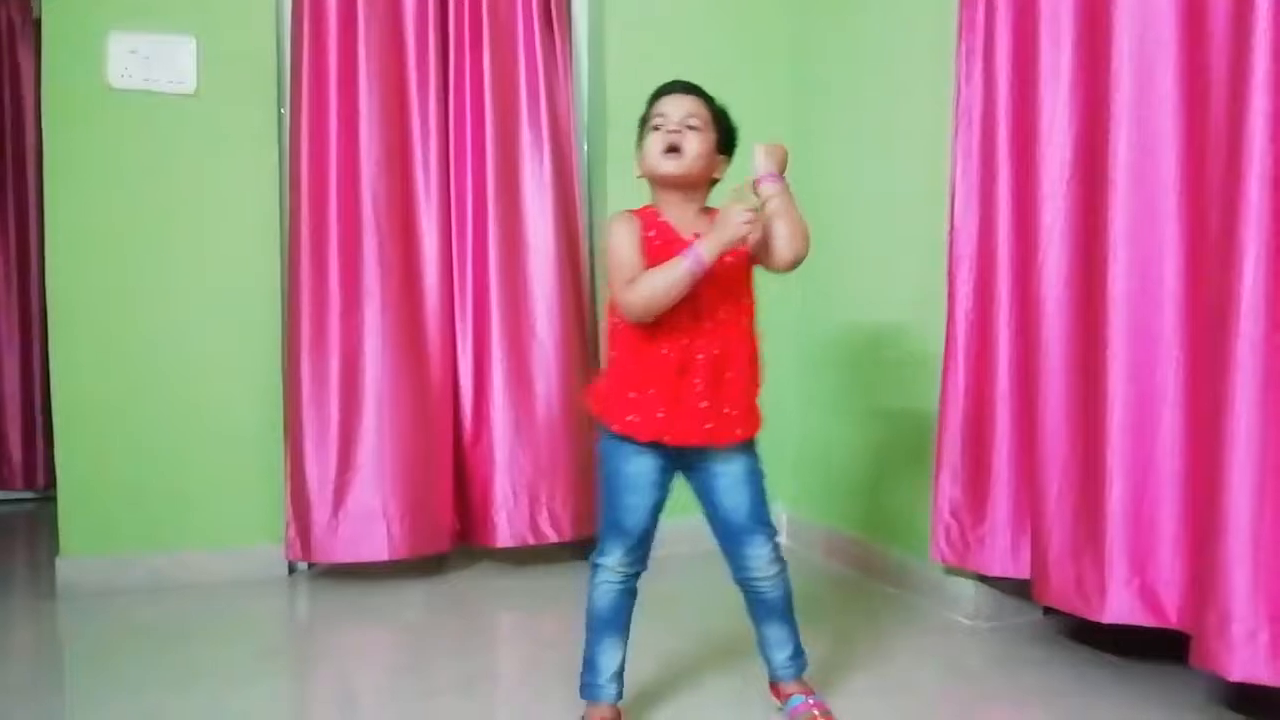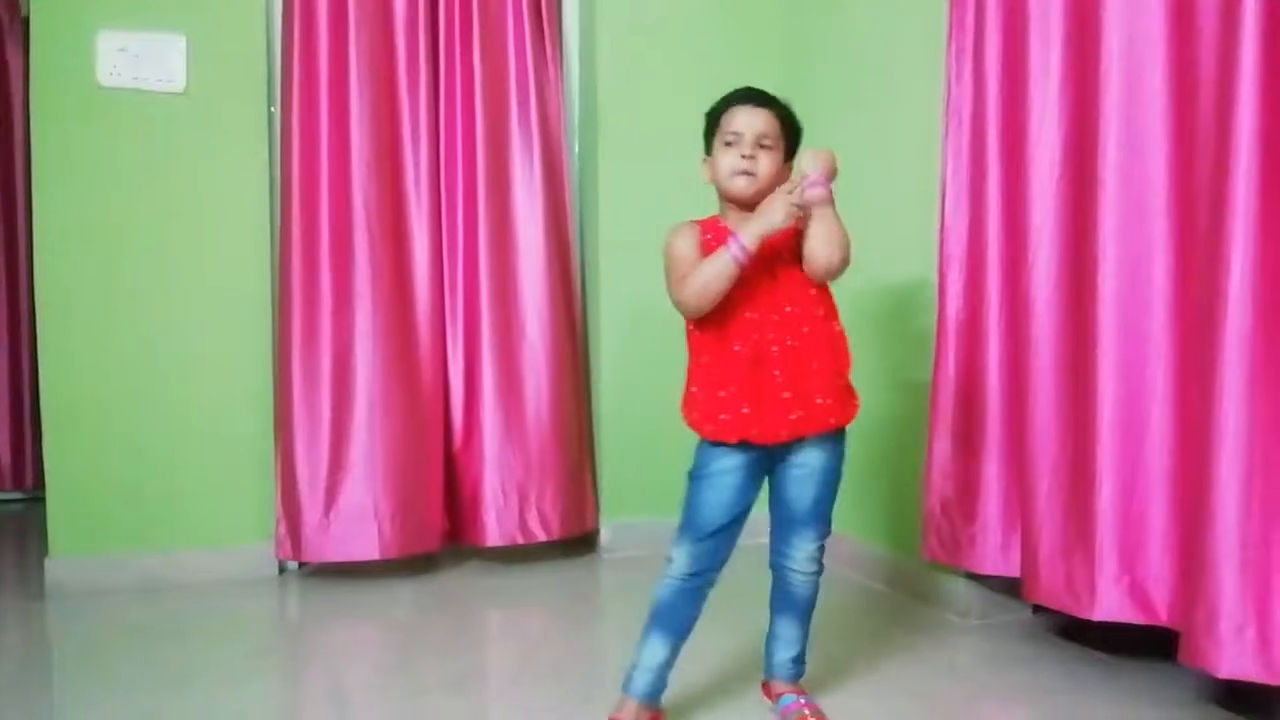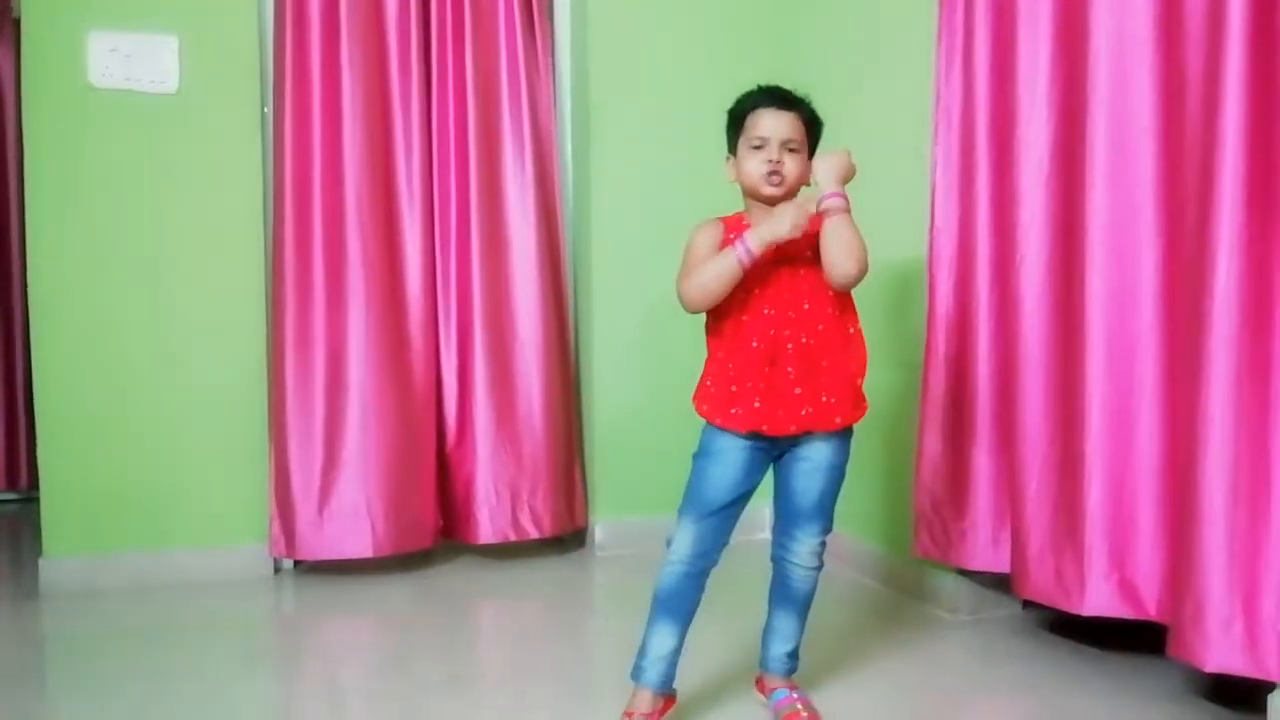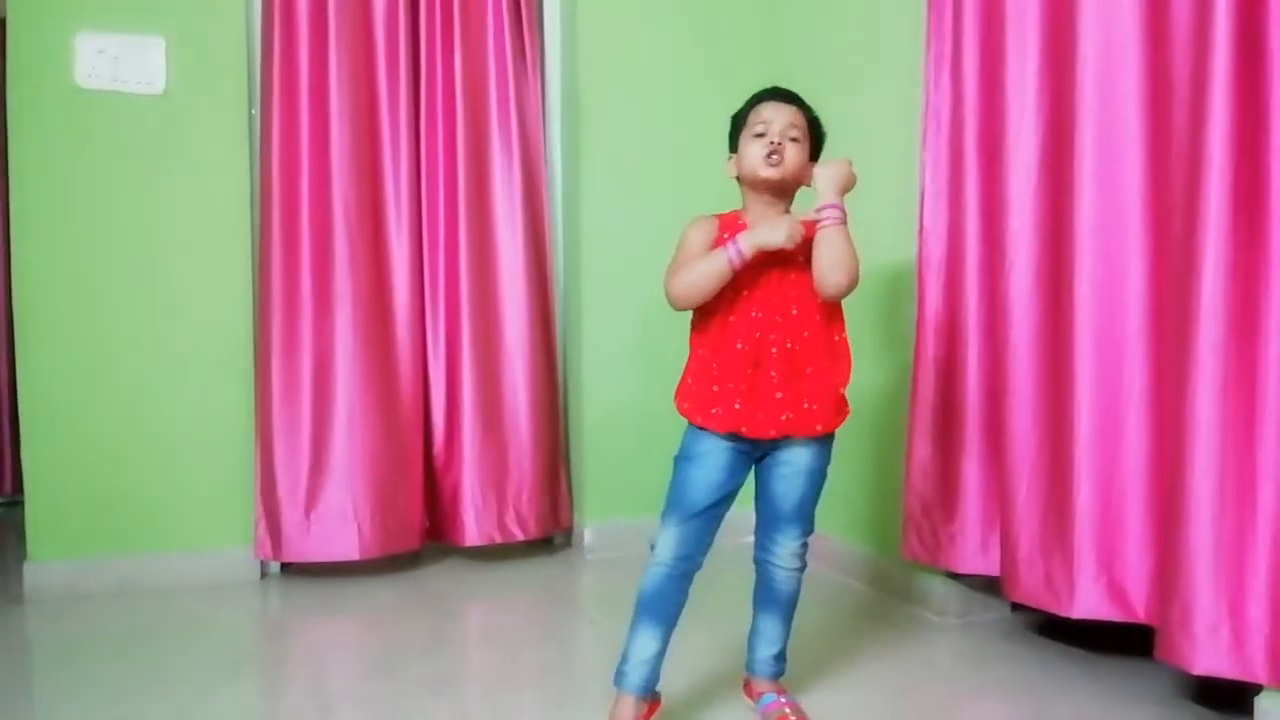
dt=0.3s
person 1, frame 1
left shoulder: (735, 225)
right shoulder: (629, 230)
left elbow: (790, 253)
right elbow: (633, 303)
left wrist: (770, 177)
right wrist: (708, 248)
left hip: (723, 430)
right hip: (636, 429)
left knee: (759, 558)
right knee: (616, 564)
person 1, frame 2
left shoulder: (802, 229)
right shoulder: (691, 239)
left elbow: (828, 263)
right elbow: (691, 298)
left wrist: (817, 186)
right wrist: (755, 231)
left hip: (814, 428)
right hip: (730, 432)
left knee: (800, 558)
right knee: (691, 562)
person 1, frame 3
left shoulder: (825, 229)
right shoulder: (715, 234)
left elbow: (847, 271)
right elbow: (693, 295)
left wrist: (832, 190)
right wrist: (763, 235)
left hip: (821, 421)
right hip: (737, 420)
left knee: (802, 553)
right knee: (690, 545)
person 1, frame 4
left shoulder: (820, 233)
right shoulder: (710, 230)
left elbow: (836, 283)
right elbow: (679, 292)
left wrist: (832, 198)
right wrist: (754, 240)
left hip: (802, 426)
right hip: (718, 422)
left knee: (784, 556)
right knee: (674, 549)
